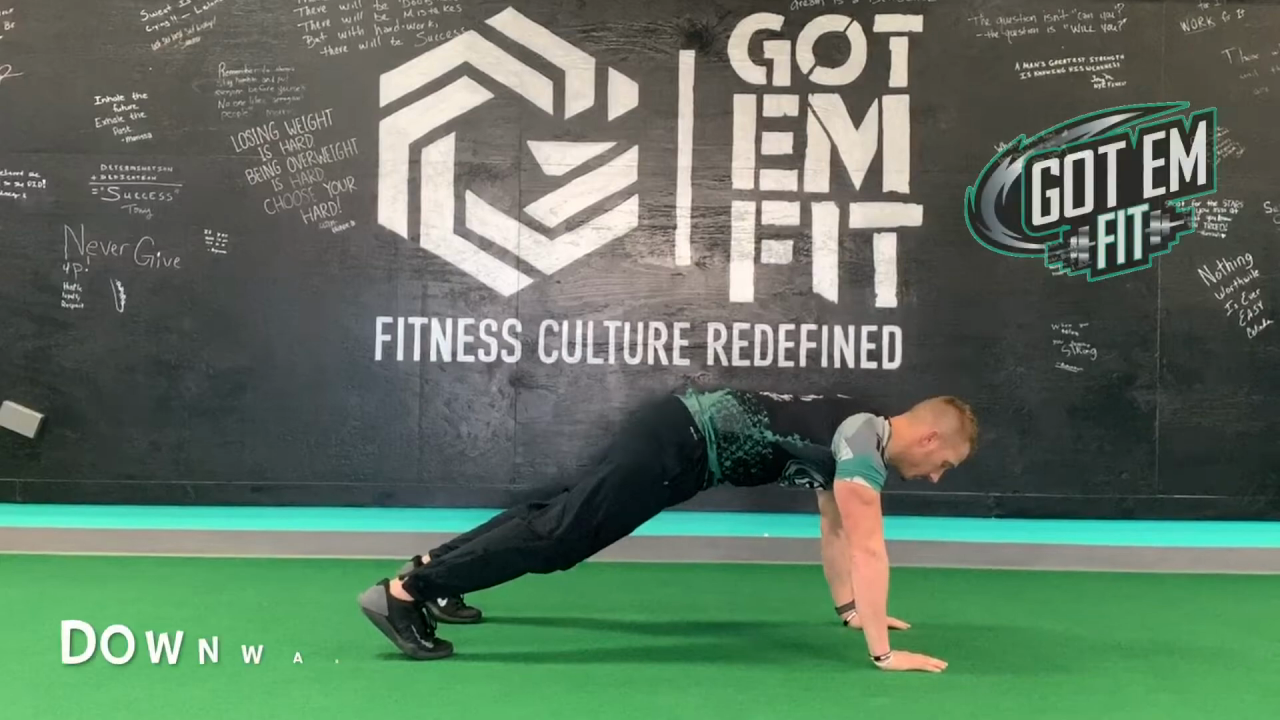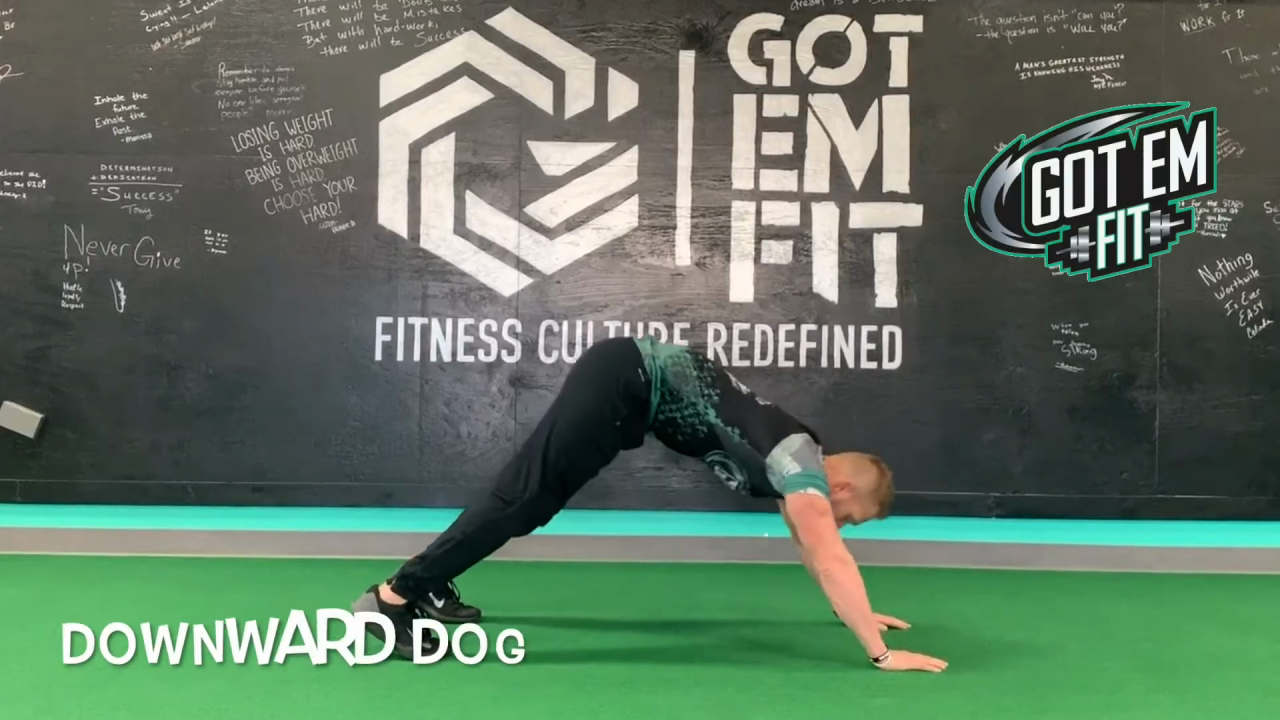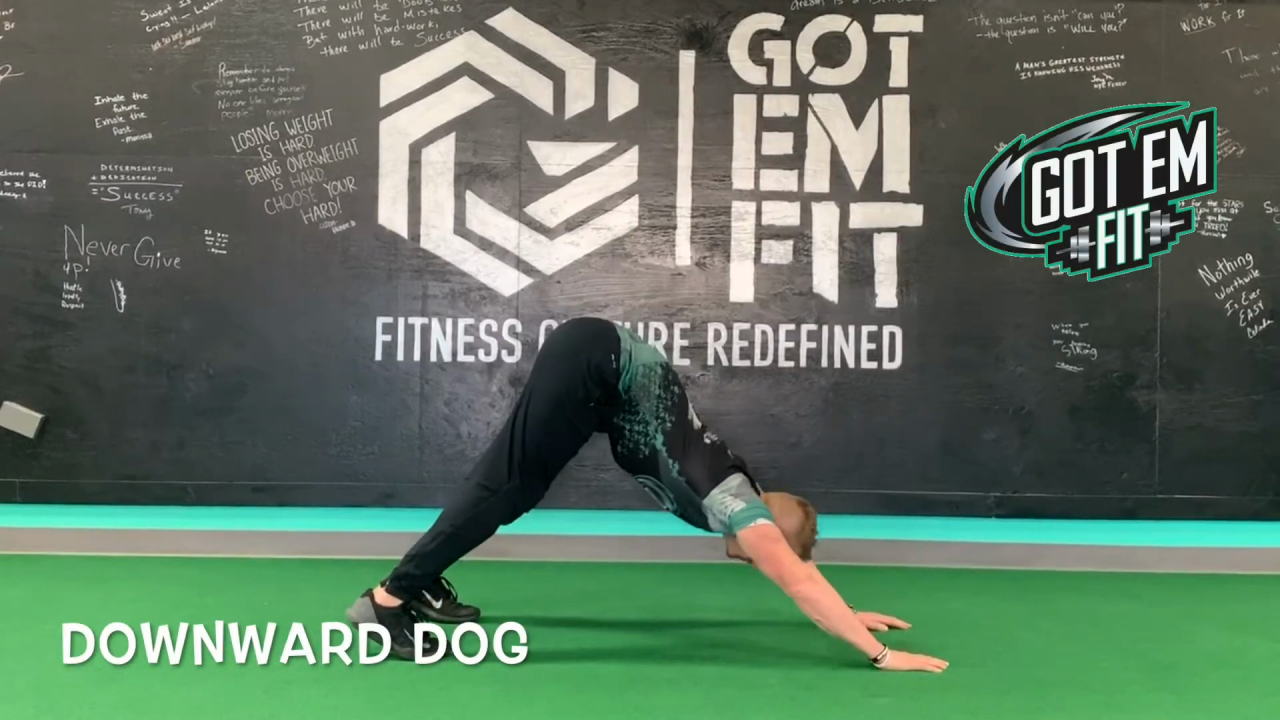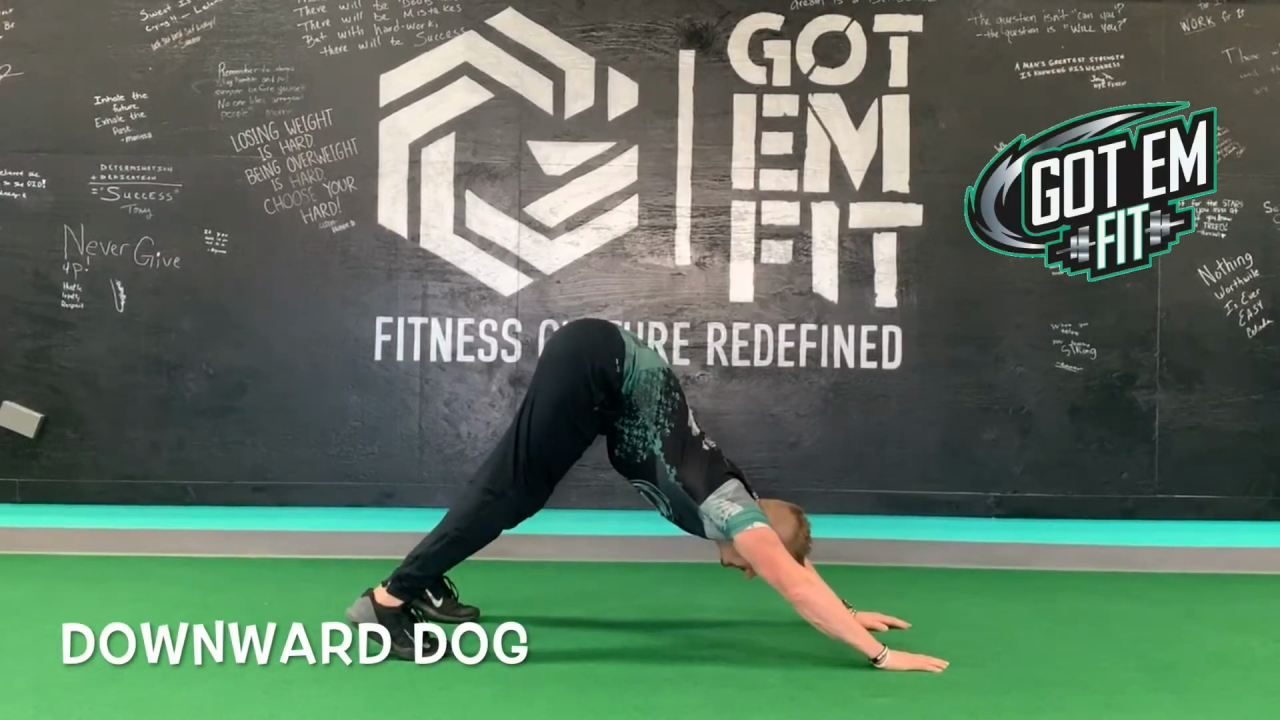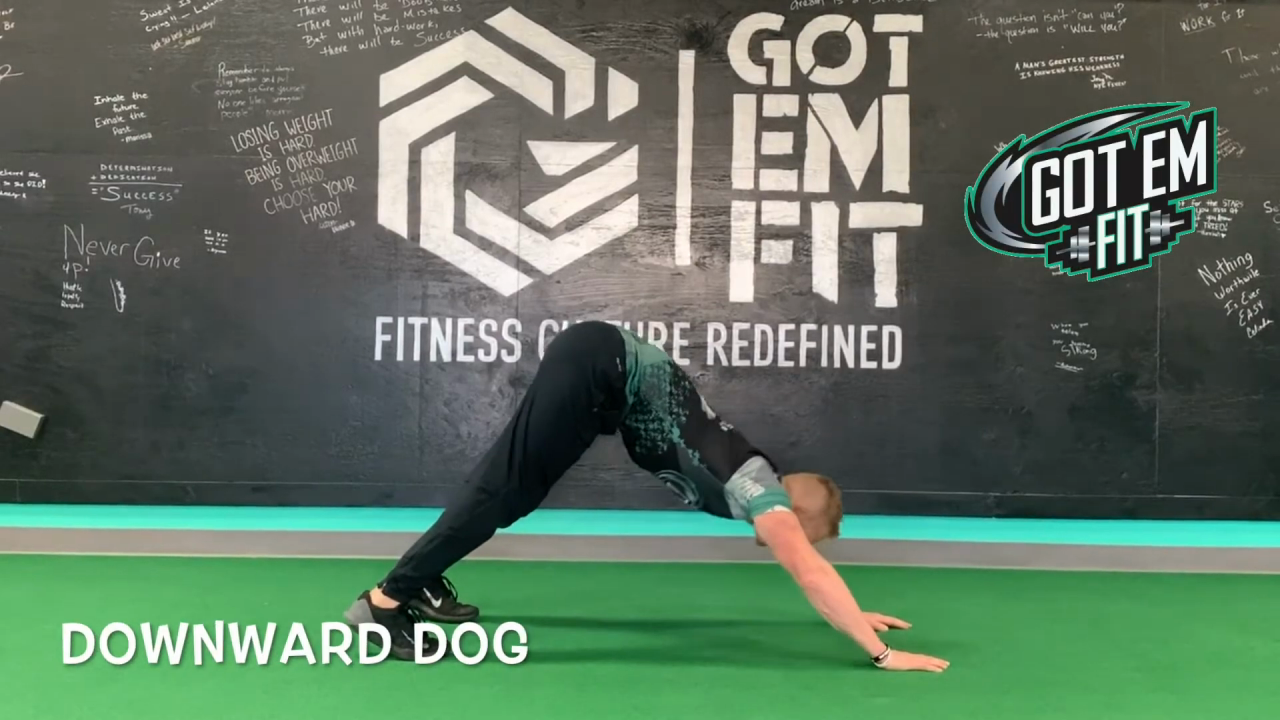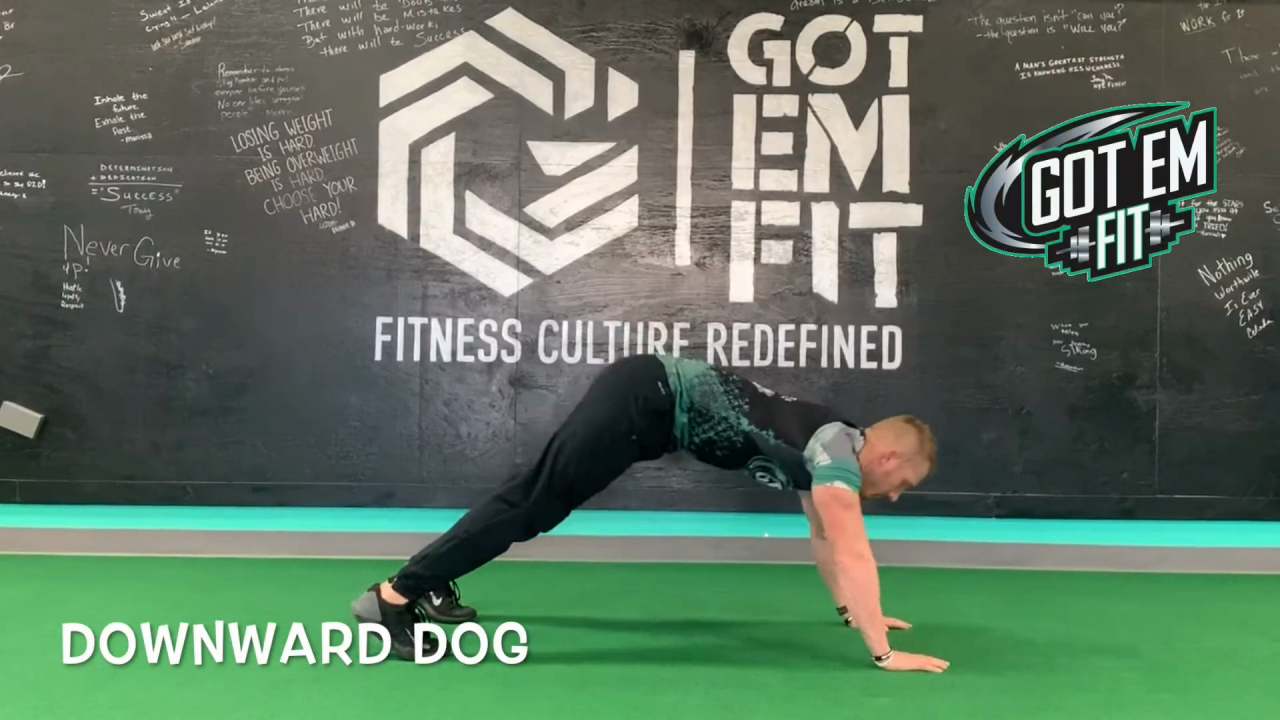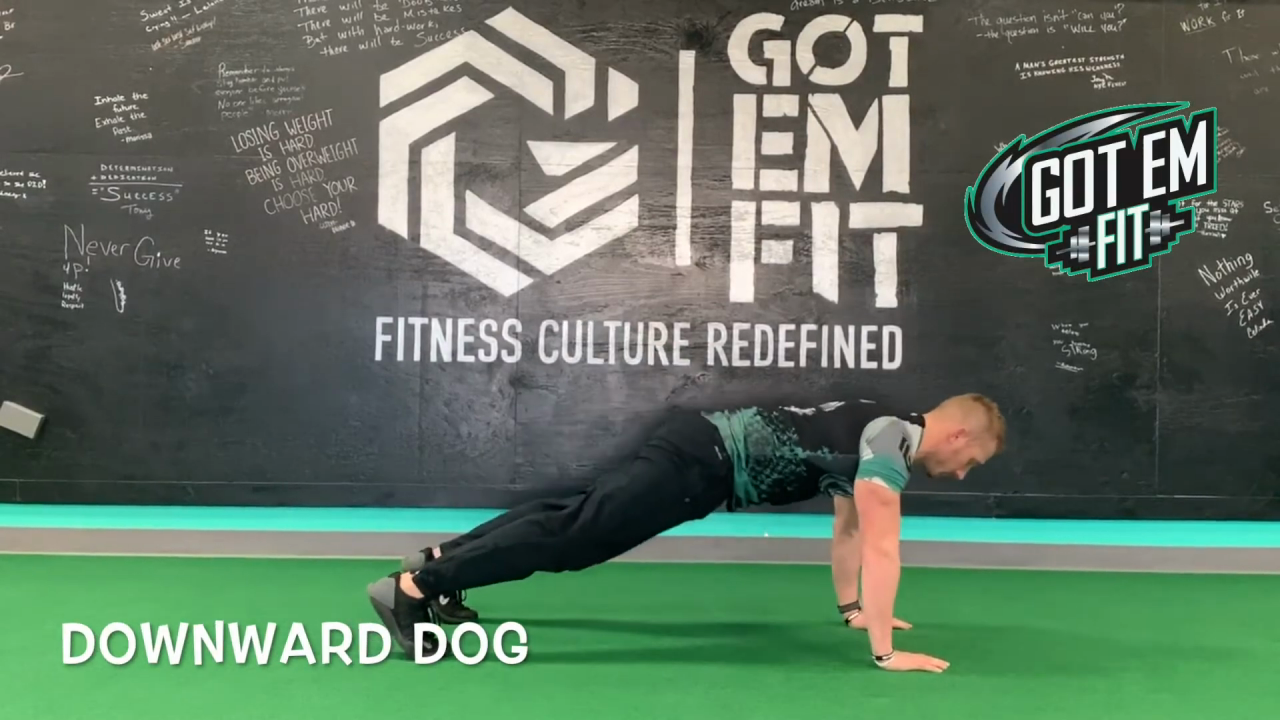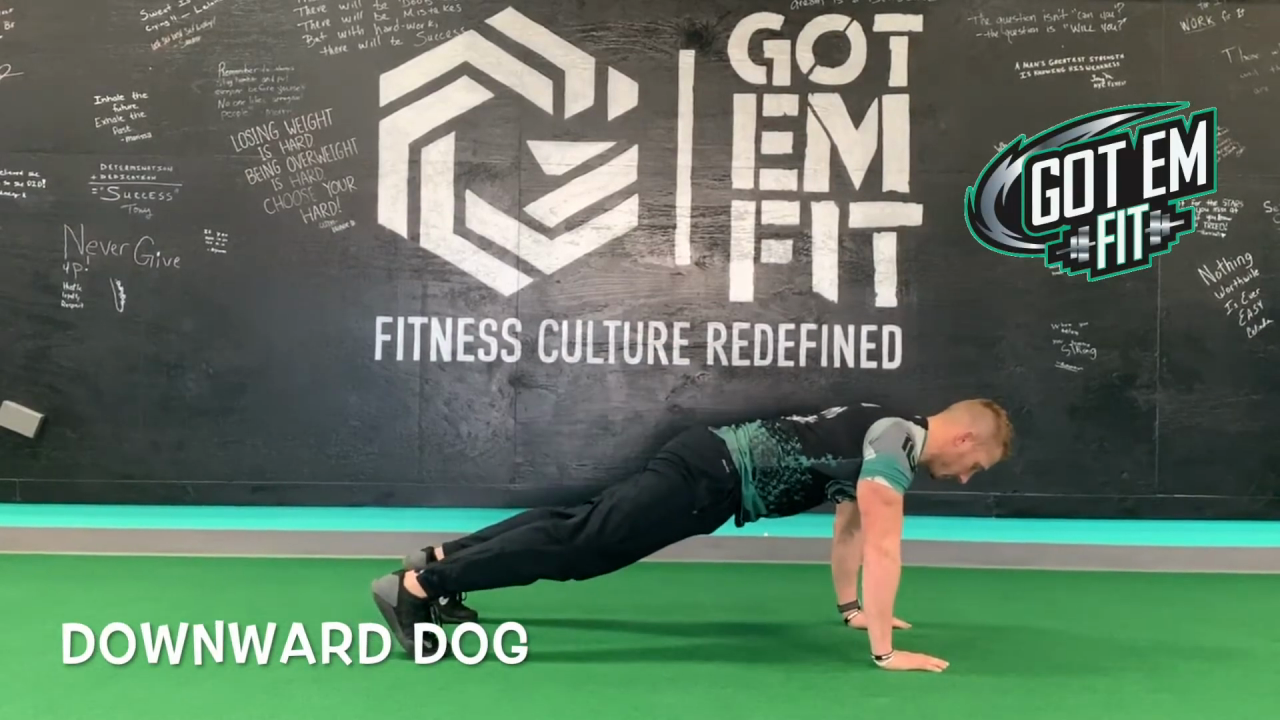
dt=0.5s
person 1, frame 1
left shoulder: (853, 437)
right shoulder: (865, 441)
left elbow: (835, 530)
right elbow: (867, 550)
left wrist: (851, 608)
right wrist: (882, 651)
left hip: (677, 433)
right hip: (674, 442)
left knee: (562, 512)
right knee: (559, 533)
left ankle: (433, 565)
right ankle: (402, 592)
person 1, frame 2
left shoulder: (798, 458)
right shoulder: (795, 462)
left elbow: (811, 548)
right elbow: (832, 558)
left wrist: (851, 611)
right wrist: (881, 654)
left hip: (631, 378)
right hip: (624, 379)
left knee: (531, 488)
right knee: (528, 495)
left ankle: (428, 584)
right ankle: (392, 597)
person 1, frame 3
left shoulder: (733, 492)
right shoulder: (729, 502)
left elbow: (798, 570)
right elbow: (799, 583)
left wrist: (849, 612)
right wrist: (880, 654)
left hip: (599, 358)
right hip: (593, 360)
left knee: (510, 483)
right knee: (504, 486)
left ankle: (423, 586)
right ankle: (386, 599)
person 1, frame 4
left shoulder: (732, 499)
right shoulder: (727, 509)
left elbow: (796, 568)
right elbow: (796, 586)
left wrist: (848, 612)
right wrist: (880, 654)
left hip: (601, 359)
right hip: (595, 361)
left knee: (516, 486)
right knee: (511, 488)
left ankle: (423, 584)
right ankle: (389, 598)
person 1, frame 5
left shoulder: (761, 477)
right shoulder: (753, 484)
left elbow: (807, 566)
right elbow: (809, 571)
left wrist: (853, 612)
right wrist: (881, 653)
left hip: (601, 362)
right hip: (596, 364)
left knee: (511, 481)
right knee: (507, 489)
left ankle: (423, 584)
right ankle: (383, 601)
person 1, frame 6
left shoulder: (829, 446)
right shoulder: (838, 451)
left elbow: (824, 537)
right elbow: (852, 553)
left wrist: (852, 609)
right wrist: (884, 652)
left hip: (650, 394)
right hip: (647, 399)
left knee: (539, 496)
right knee: (533, 505)
left ankle: (429, 581)
right ankle: (392, 597)
person 1, frame 7
left shoulder: (879, 433)
right shoulder: (892, 442)
left elbow: (847, 526)
right elbow: (881, 548)
left wrist: (851, 606)
right wrist: (886, 653)
left hip: (702, 448)
right hip: (700, 461)
left knee: (577, 517)
right knee: (571, 536)
left ankle: (439, 560)
right ankle: (409, 588)
person 1, frame 8
left shoulder: (885, 434)
right shoulder: (895, 444)
left elbow: (849, 527)
right elbow: (882, 549)
left wrist: (850, 607)
right wrist: (885, 651)
left hip: (711, 461)
right hip: (707, 477)
left knee: (581, 525)
right knee: (578, 545)
left ankle: (441, 560)
right ankle: (415, 586)
